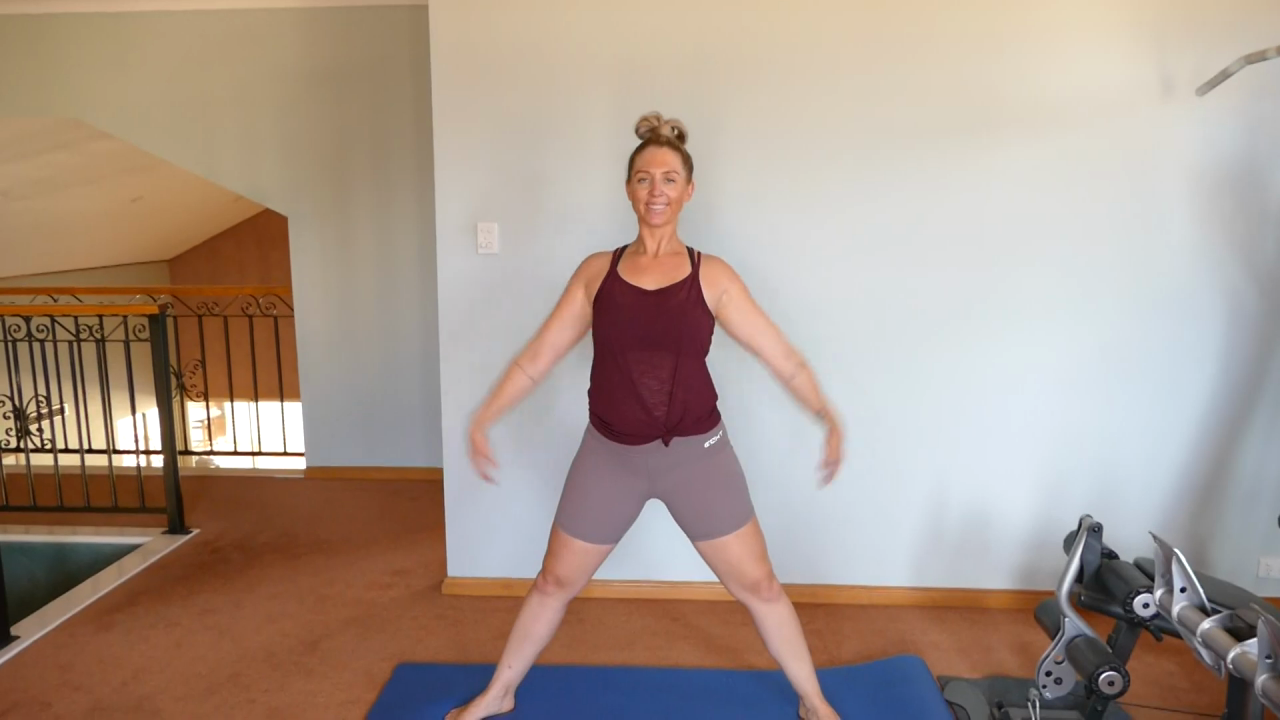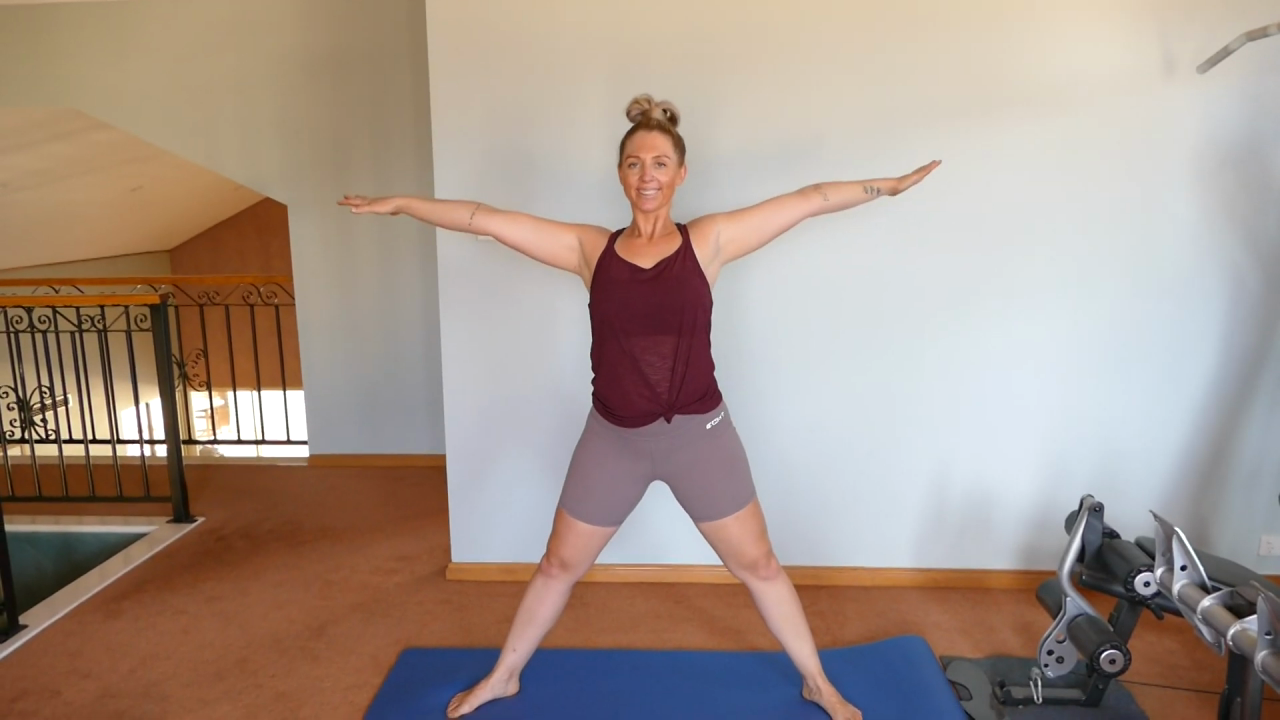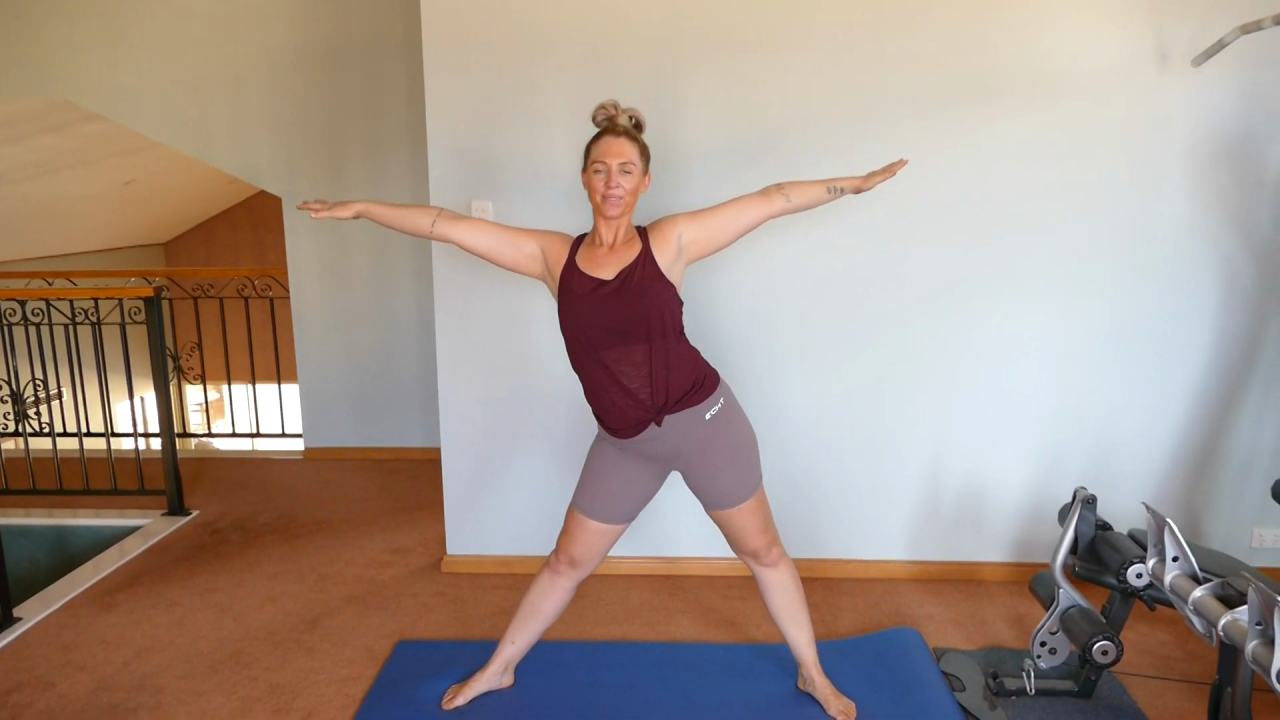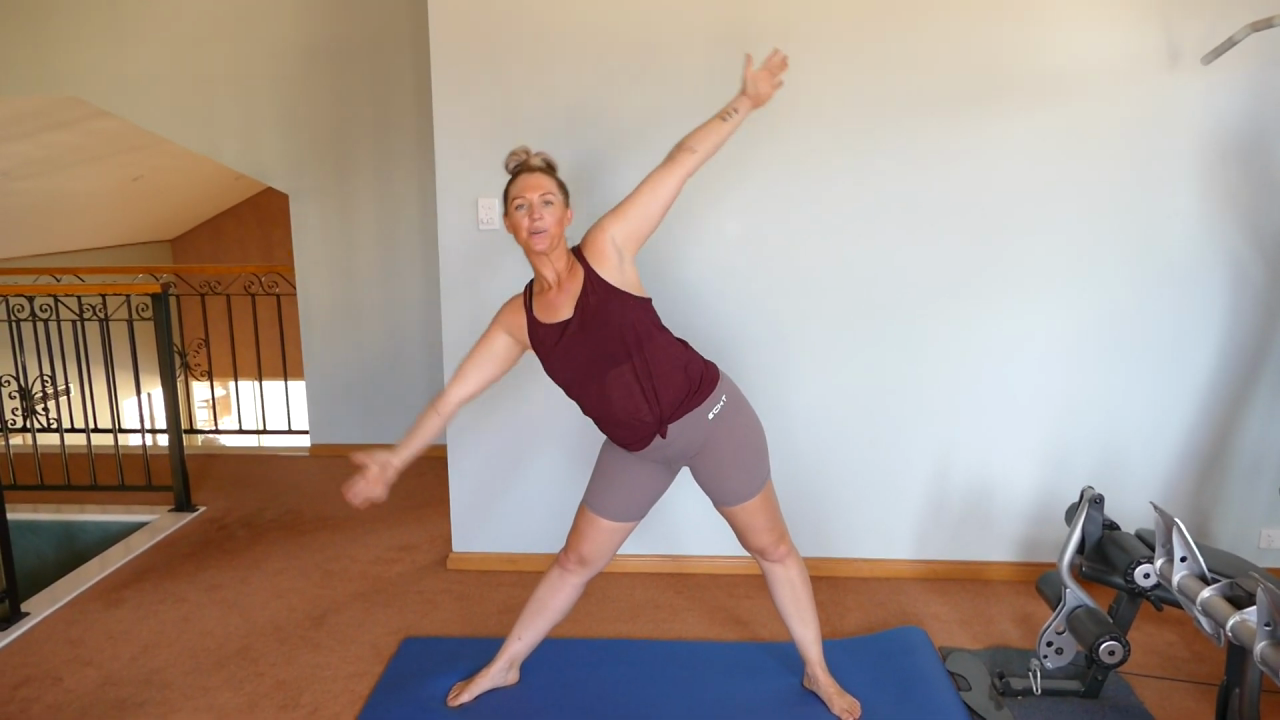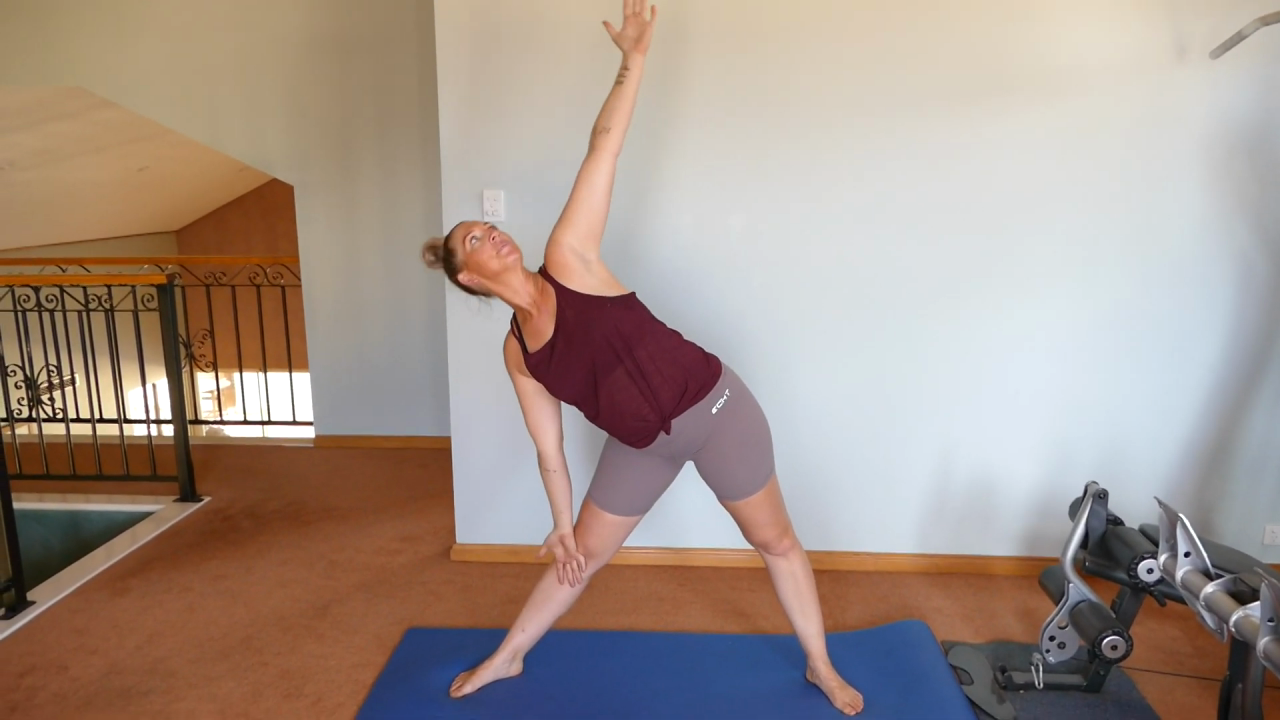
dt=1s
person 1, frame 1
left shoulder: (711, 276)
right shoulder: (597, 271)
left elbow: (776, 349)
right elbow: (541, 353)
left wrist: (827, 418)
right wrist: (485, 417)
left hip: (697, 452)
right hip: (609, 454)
left knee: (759, 585)
right knee: (555, 583)
person 1, frame 2
left shoulder: (708, 241)
right shoulder: (590, 248)
left elbow: (808, 200)
right elbow: (486, 219)
left wrist: (888, 185)
right wrist: (398, 203)
left hip: (699, 434)
right hip: (613, 438)
left knee: (757, 565)
right knee: (559, 565)
person 1, frame 3
left shoulder: (669, 241)
right shoulder: (554, 256)
left elbow: (771, 200)
right elbow: (448, 225)
left wrist: (852, 183)
right wrist: (360, 207)
left hip: (704, 421)
right hip: (624, 443)
left knee: (763, 551)
right knee: (568, 561)
right ankle: (497, 669)
person 1, frame 4
left shoulder: (605, 252)
right shoulder: (515, 318)
left elbow: (677, 166)
right elbow: (457, 392)
left wrist: (744, 102)
right wrist: (396, 458)
left hip: (708, 412)
right hip: (636, 443)
left knee: (771, 546)
right knee: (578, 560)
right ankle: (503, 665)
person 1, frame 5
left shoulder: (568, 258)
right shoulder: (516, 352)
left elbow: (603, 148)
right elbow: (549, 447)
left wrist: (633, 58)
right wrist: (562, 523)
left hip: (711, 408)
right hip: (642, 443)
left knee: (775, 541)
right knee: (583, 553)
right ankle: (505, 658)
